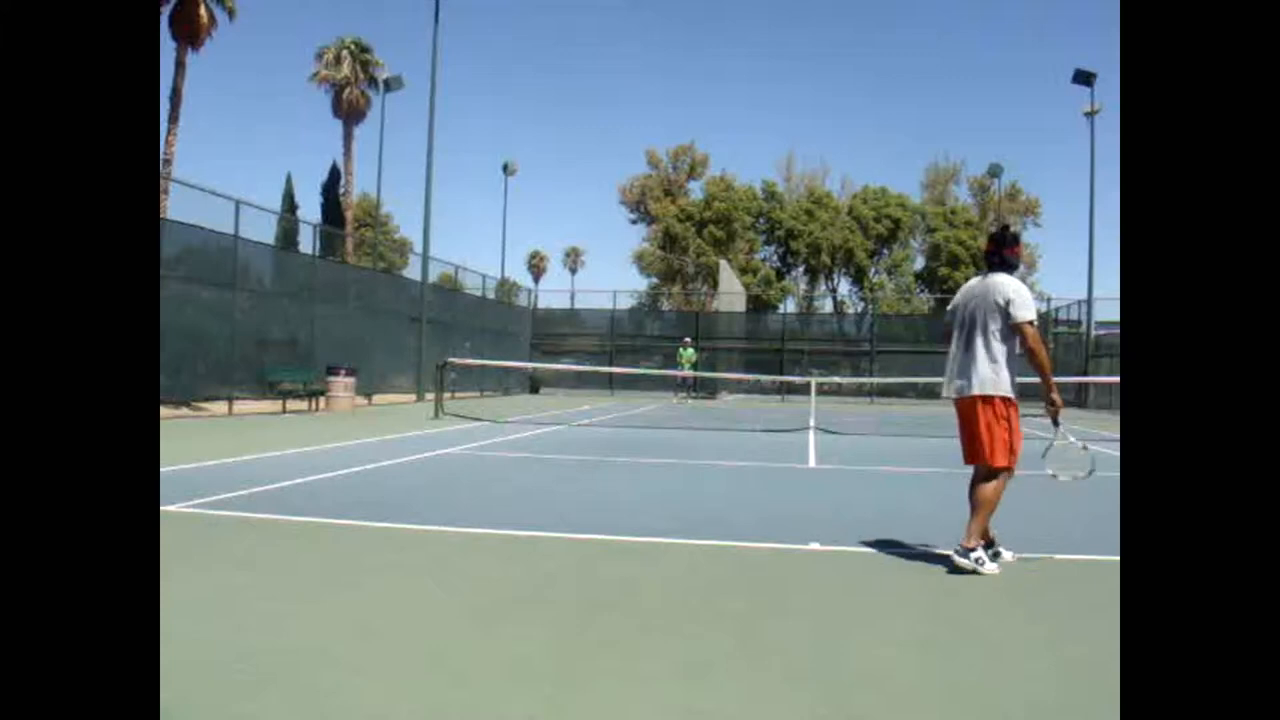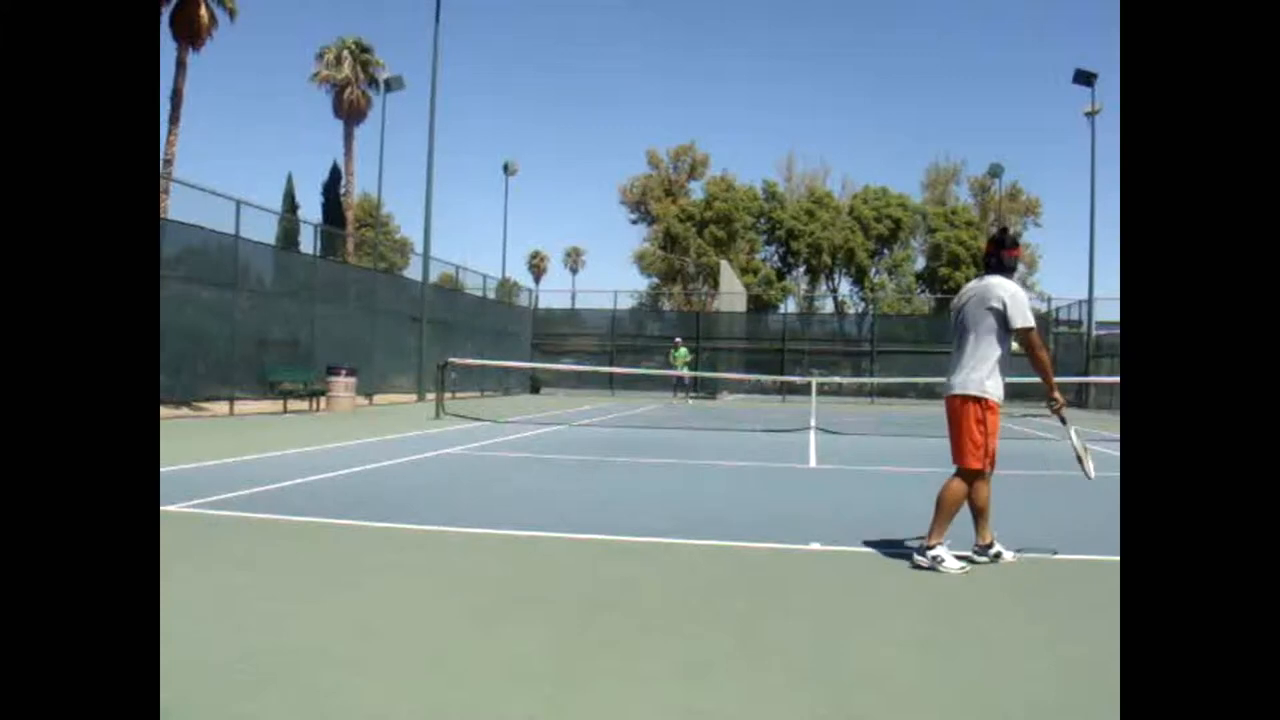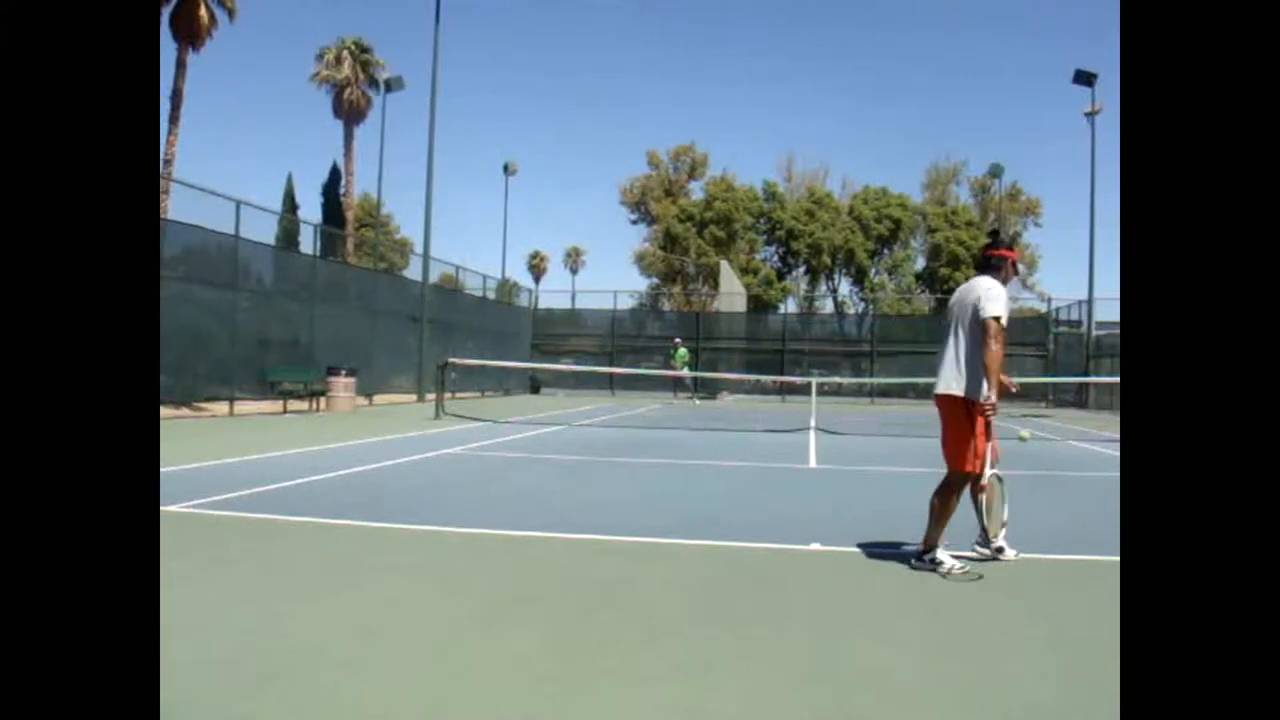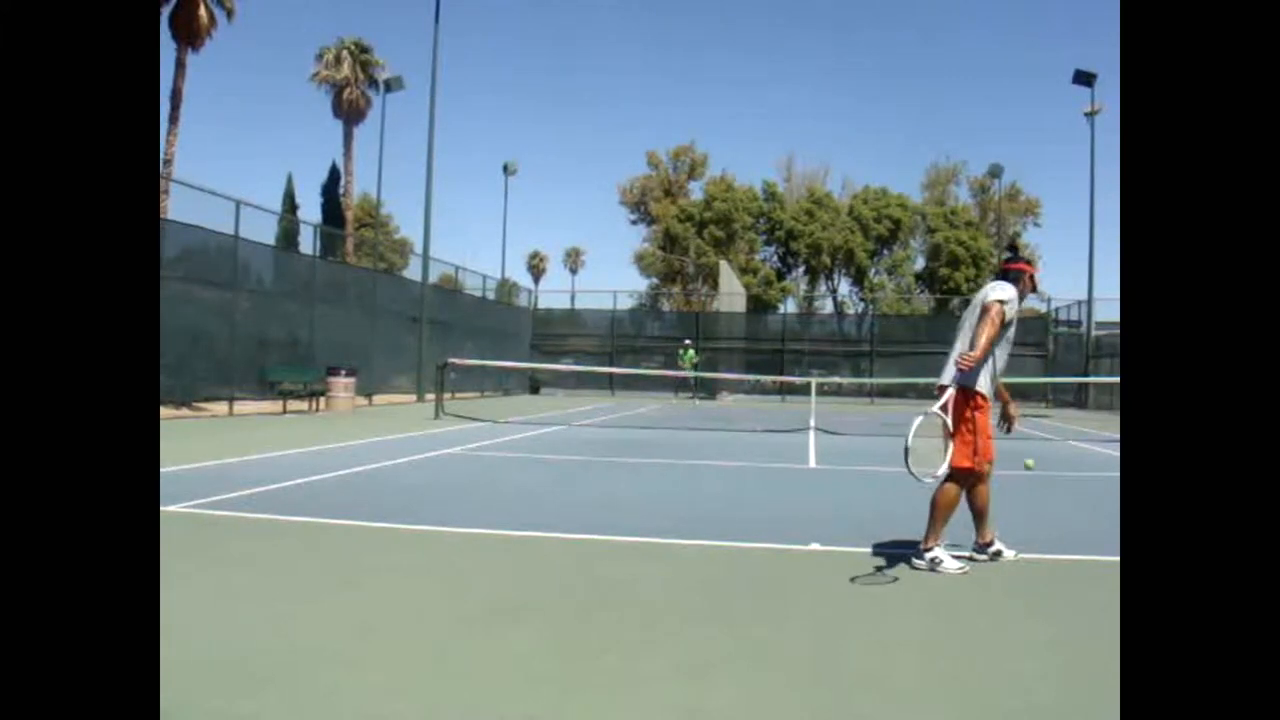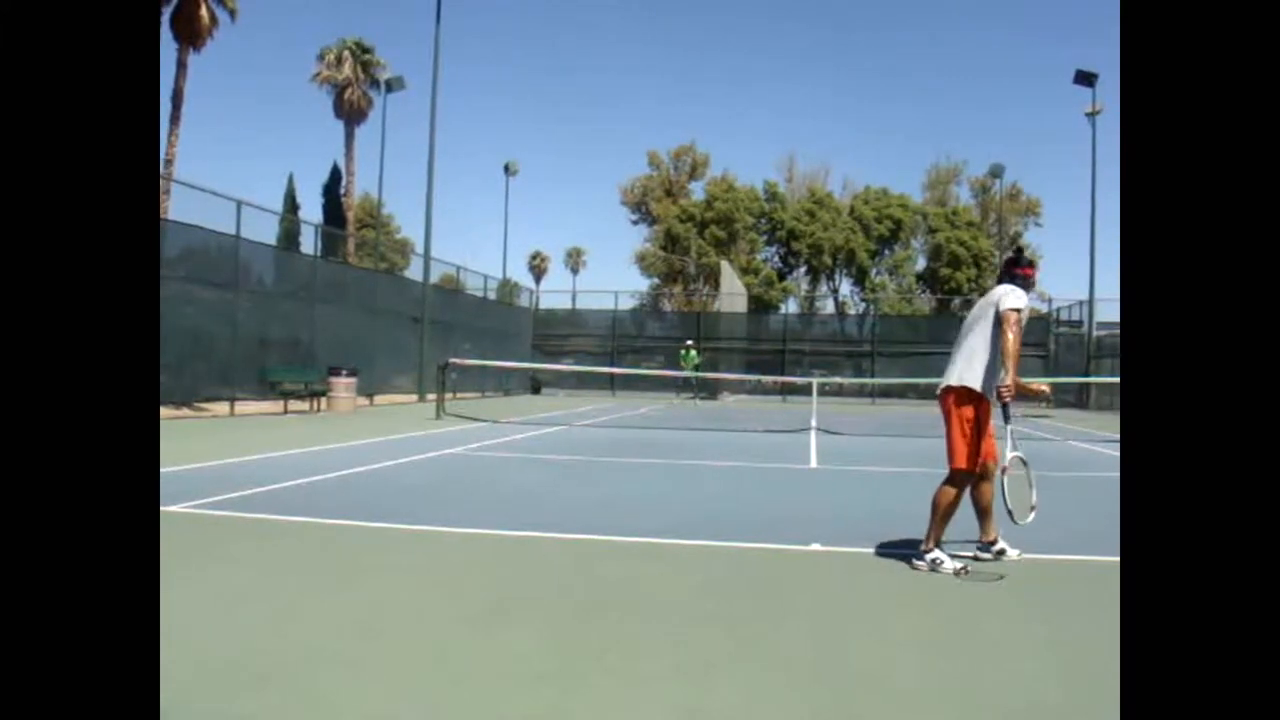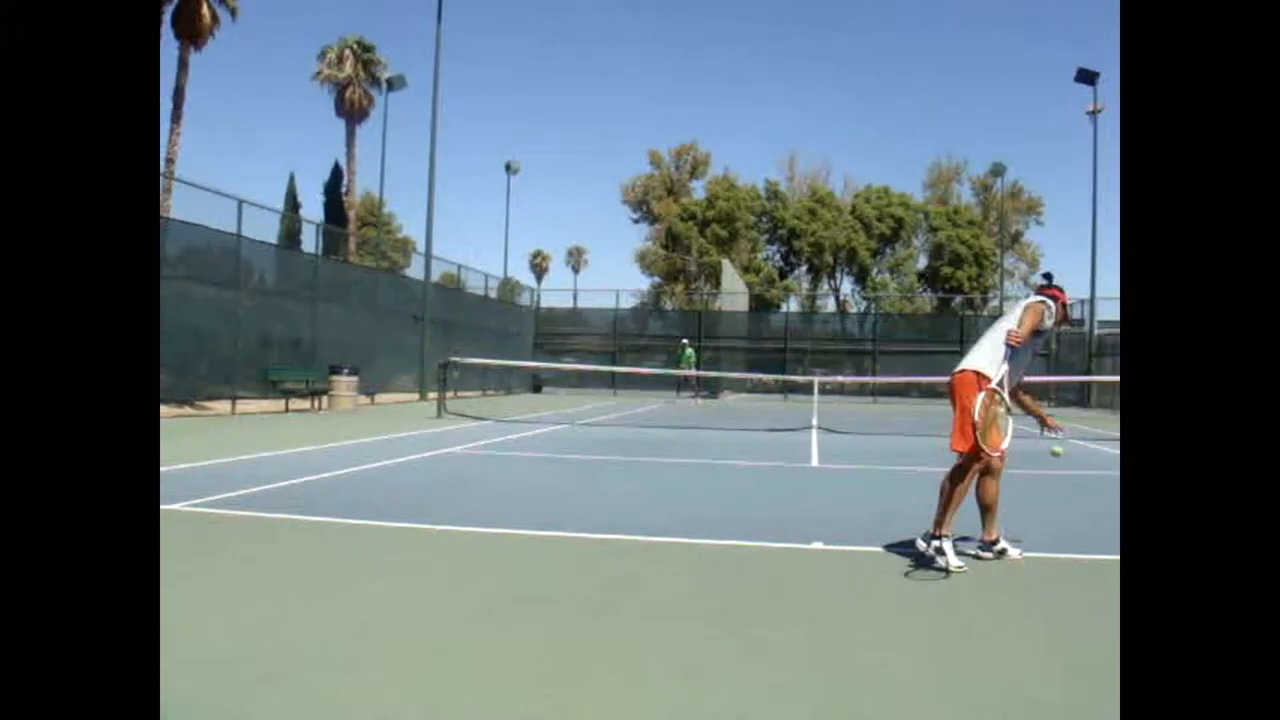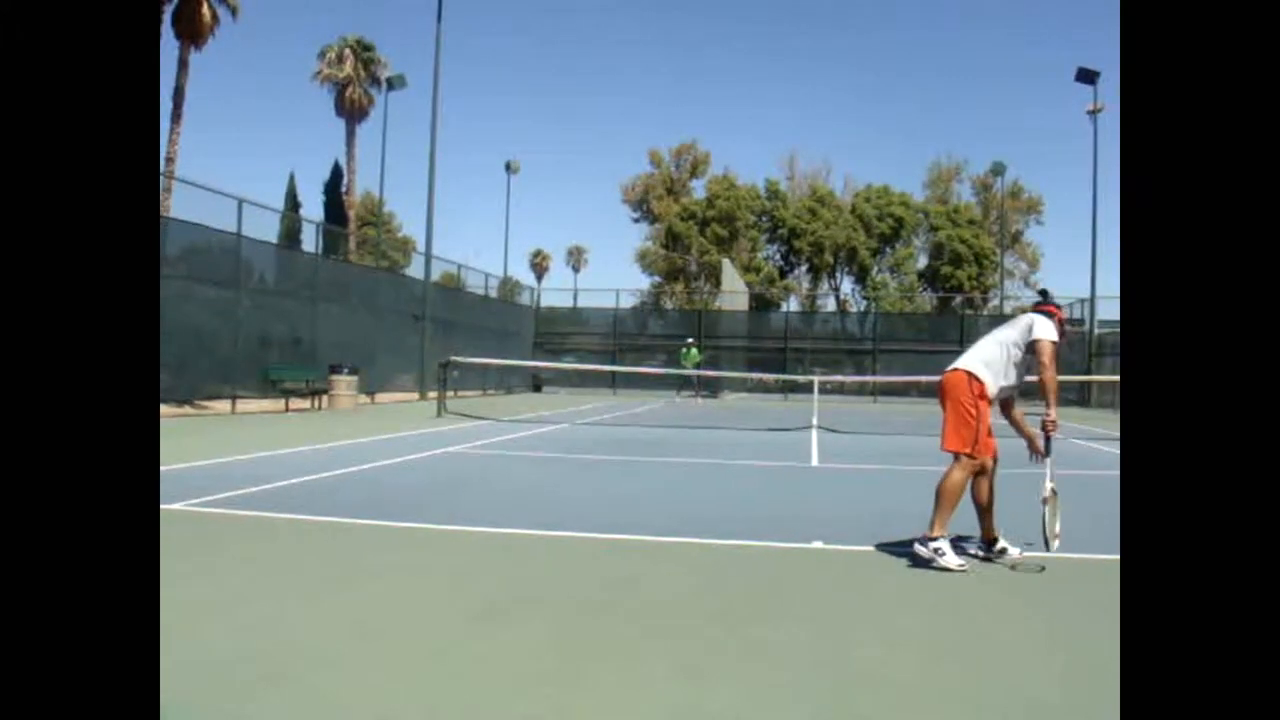
dt=0.5s
person 1, frame 1
left shoulder: (967, 290)
right shoulder: (1014, 289)
left elbow: (952, 335)
right elbow: (1032, 343)
right wrist: (1051, 389)
left hip: (963, 389)
right hip: (994, 390)
left knee: (984, 469)
right knee: (999, 470)
left ankle: (984, 541)
right ankle: (970, 545)
person 1, frame 2
left shoulder: (968, 290)
right shoulder: (1010, 292)
right elbow: (1033, 347)
right wrist: (1052, 389)
left hip: (960, 388)
right hip: (978, 392)
left knee: (982, 470)
right knee: (969, 470)
left ankle: (985, 543)
right ankle: (931, 546)
person 1, frame 3
left shoulder: (967, 290)
right shoulder: (992, 290)
right elbow: (993, 340)
left wrist: (998, 379)
right wrist: (993, 388)
left hip: (965, 391)
right hip: (965, 393)
left knee: (983, 465)
right knee: (961, 472)
left ankle: (988, 539)
right ankle: (928, 550)
person 1, frame 4
left shoulder: (993, 294)
right shoulder: (1005, 290)
right elbow: (992, 318)
left wrist: (1007, 402)
right wrist: (977, 351)
left hip: (974, 392)
right hip: (966, 390)
left knee: (981, 468)
right knee: (962, 470)
left ankle: (985, 541)
right ankle: (928, 549)
person 1, frame 5
left shoulder: (990, 299)
right shoulder: (1014, 294)
right elbow: (1010, 329)
left wrist: (1026, 388)
right wrist: (1010, 376)
left hip: (970, 391)
right hip: (966, 391)
left knee: (986, 468)
right knee: (963, 472)
left ankle: (989, 541)
right ankle: (929, 550)
person 1, frame 6
left shoulder: (1030, 339)
right shoulder: (1045, 304)
left elbow: (1014, 391)
right elbow: (1034, 310)
left wrist: (1042, 417)
right wrist: (1024, 332)
left hip: (983, 385)
right hip: (976, 378)
left knee: (993, 463)
right knee: (971, 459)
left ankle: (990, 541)
right ankle: (937, 537)
person 1, frame 7
left shoulder: (1022, 353)
right shoulder: (1041, 322)
left elbow: (1008, 407)
right elbow: (1047, 363)
left wrist: (1032, 440)
right wrist: (1051, 409)
left hip: (971, 386)
right hip: (968, 381)
left knee: (987, 463)
right knee: (967, 461)
left ankle: (989, 540)
right ankle: (933, 538)
